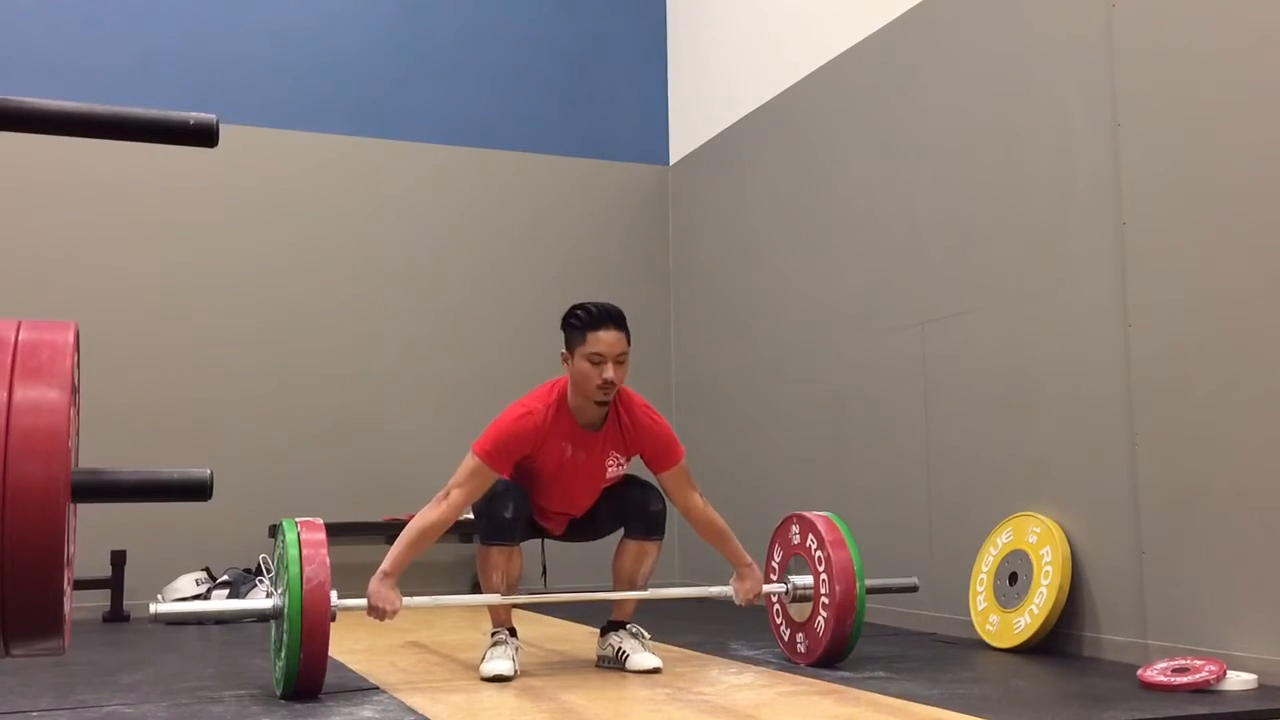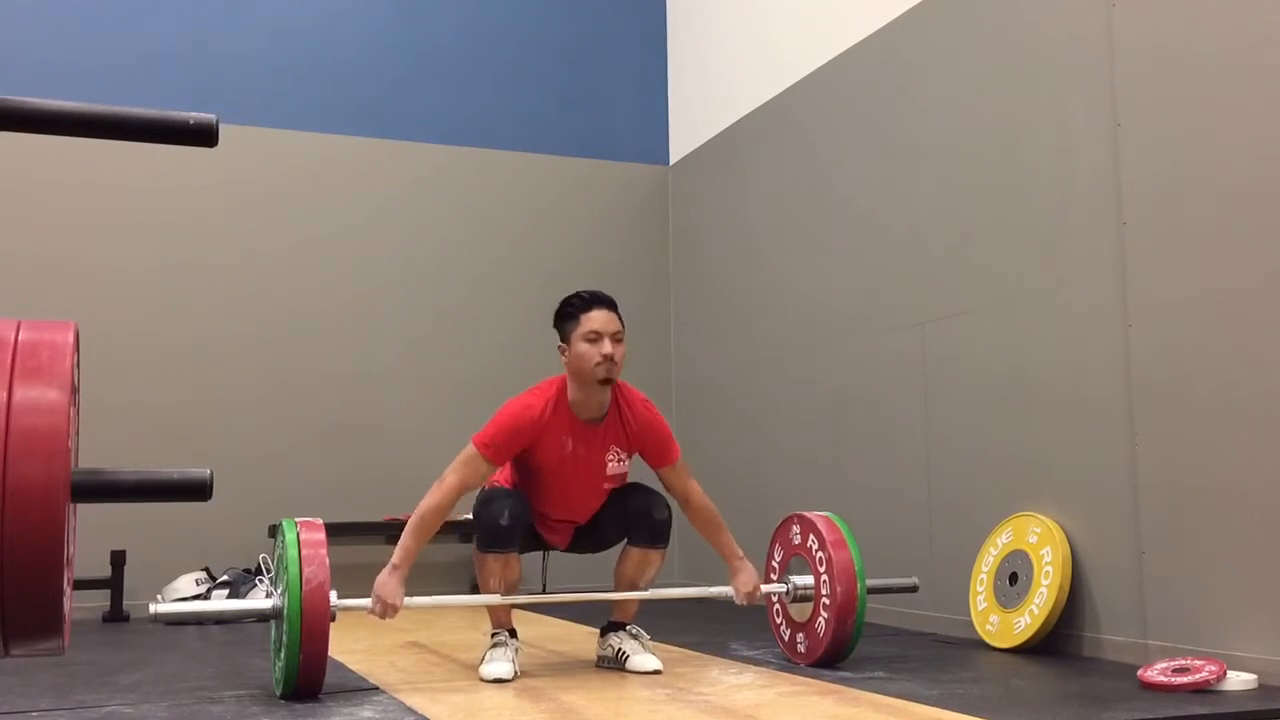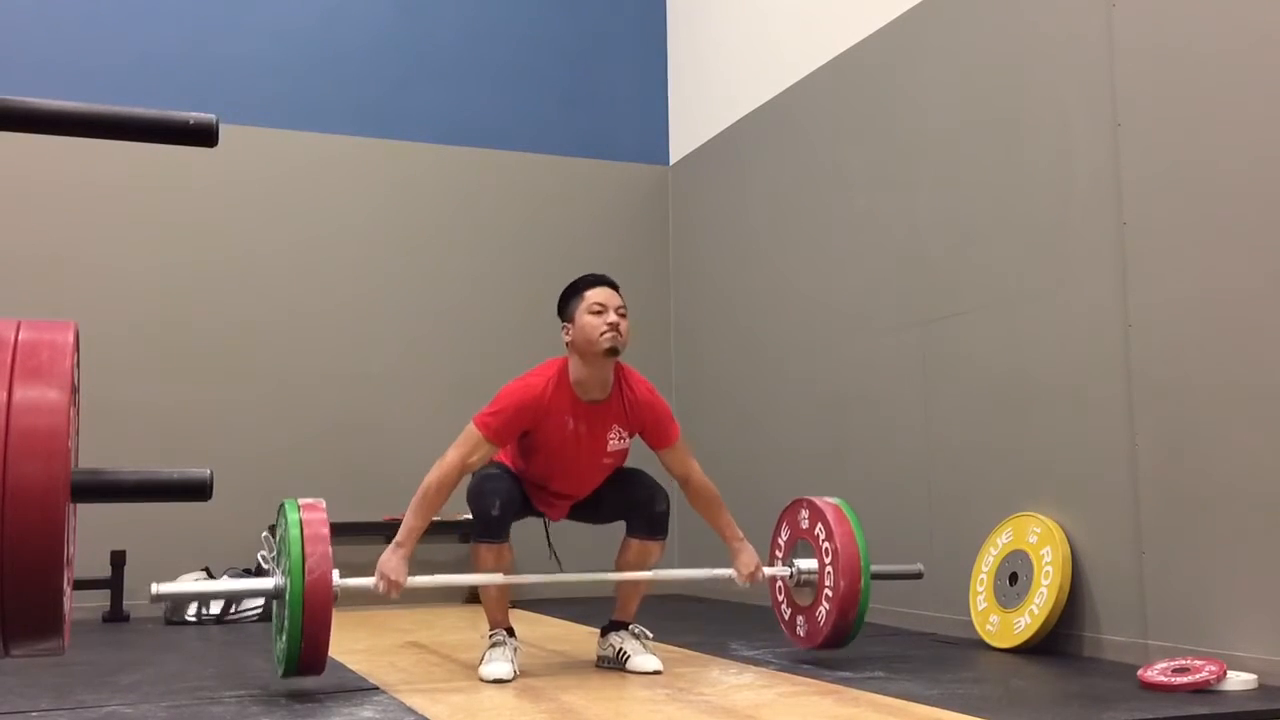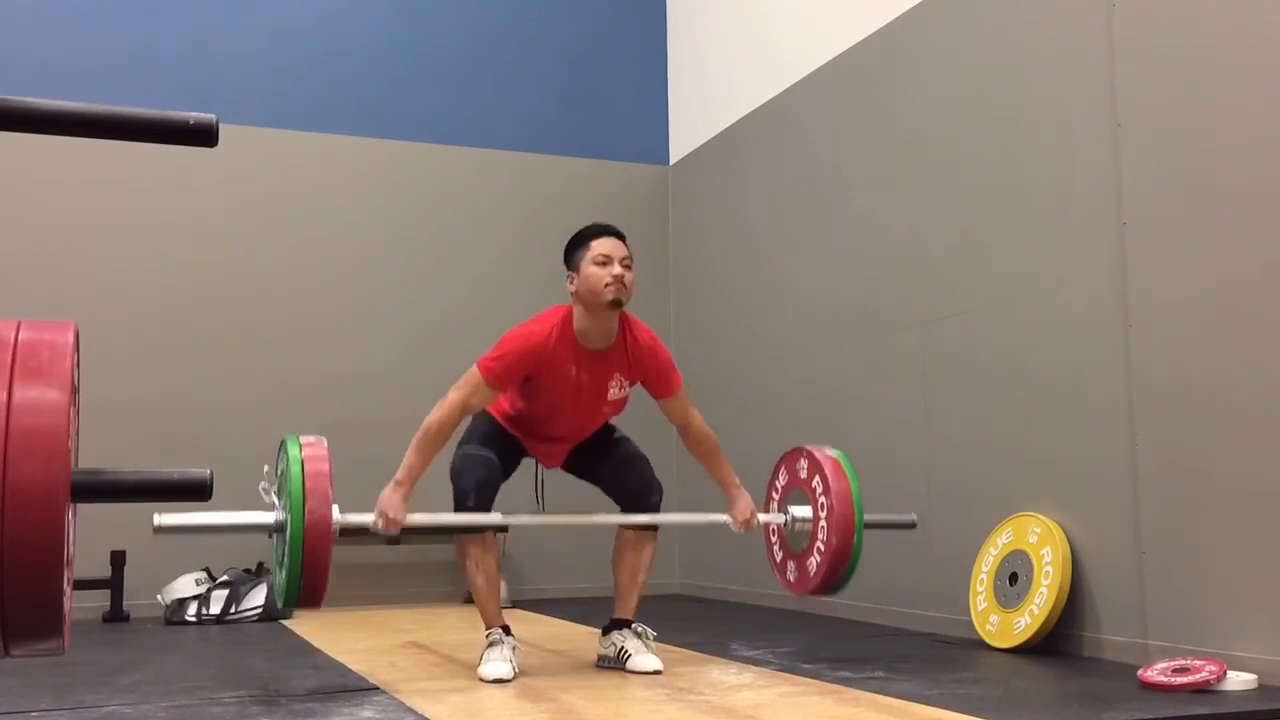
dt=0.2s
person 1, frame 1
left shoulder: (643, 421)
right shoulder: (529, 419)
left elbow: (691, 501)
right elbow: (451, 500)
left wrist: (744, 567)
right wrist: (386, 578)
left hip: (585, 513)
right hip: (525, 510)
left knee: (648, 504)
right knee: (499, 504)
left ankle: (617, 633)
right ankle: (503, 638)
person 1, frame 2
left shoulder: (640, 415)
right shoulder: (530, 413)
left elbow: (688, 493)
right elbow: (449, 488)
left wrist: (738, 563)
right wrist: (394, 572)
left hip: (589, 522)
right hip: (524, 517)
left knee: (652, 510)
right knee: (496, 509)
left ankle: (618, 634)
right ankle: (502, 639)
person 1, frame 3
left shoulder: (640, 397)
right shoulder: (533, 391)
left elbow: (688, 473)
right elbow: (453, 464)
left wrist: (737, 544)
right wrist: (400, 550)
left hip: (588, 485)
right hip: (519, 478)
left knee: (652, 501)
right knee: (493, 500)
left ankle: (619, 634)
right ankle: (500, 640)
person 1, frame 4
left shoulder: (643, 345)
right shoulder: (538, 337)
left elbow: (688, 423)
right elbow: (456, 406)
left wrist: (733, 491)
right wrist: (400, 486)
left hip: (582, 432)
right hip: (507, 424)
left knee: (644, 493)
right knee: (472, 485)
left ankle: (621, 634)
right ankle: (498, 640)
